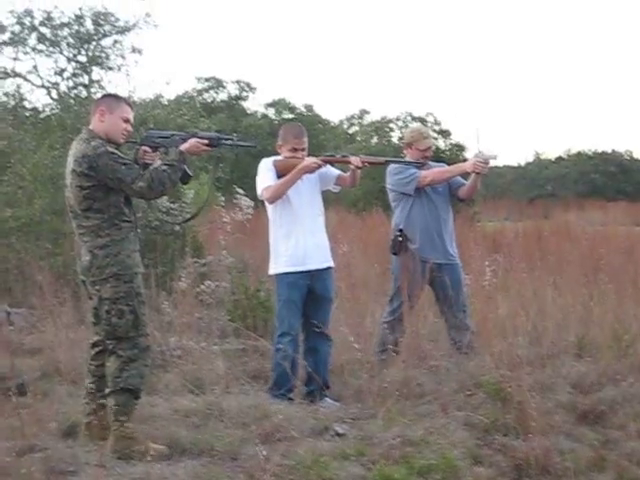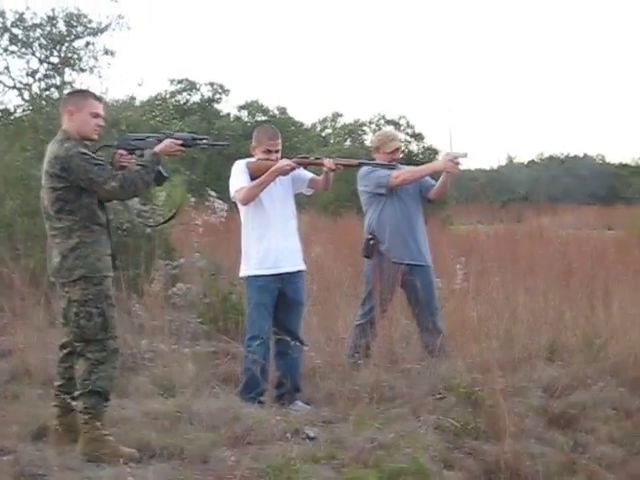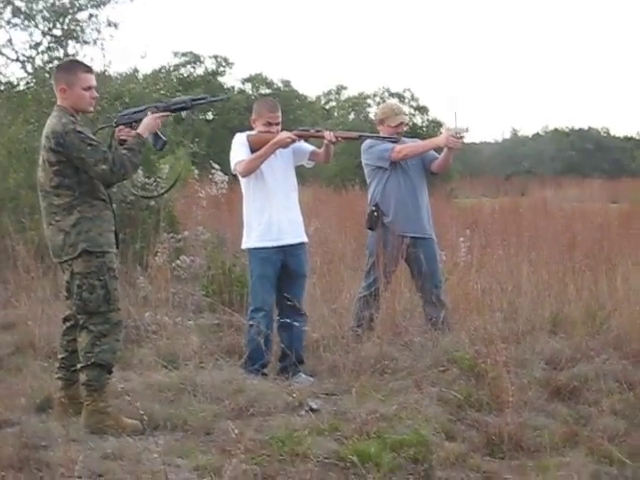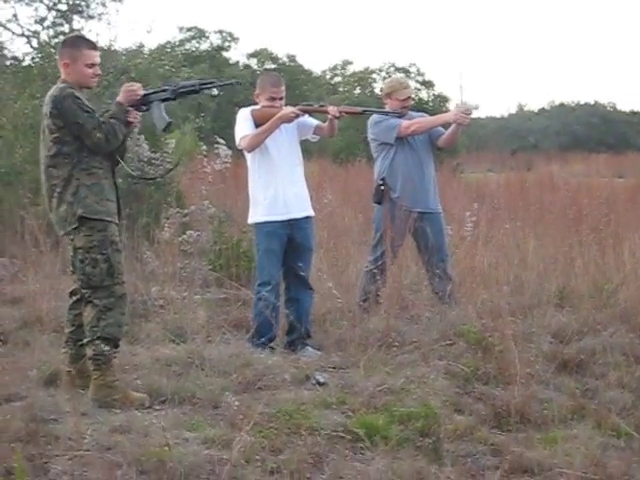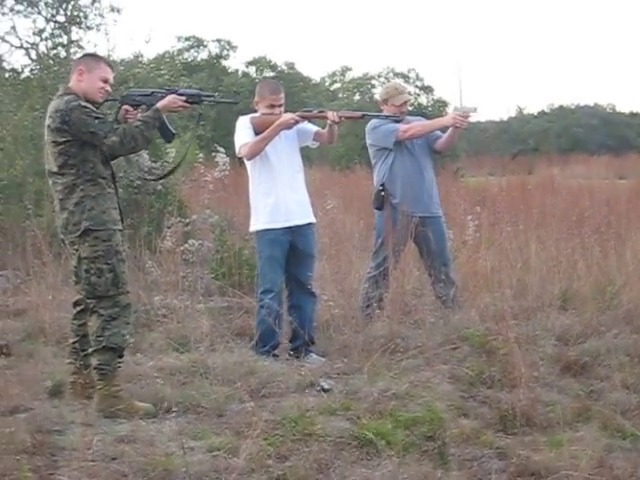
dt=1s
person 1, frame 1
left shoulder: (84, 149)
right shoulder: (96, 152)
left elbow: (126, 186)
right elbow: (148, 188)
left wrist: (140, 164)
right wrist: (181, 153)
left hip: (99, 260)
right hip: (114, 261)
left knee: (106, 340)
right knee: (131, 344)
left ankle: (96, 418)
right ankle: (122, 433)
person 1, frame 2
left shoulder: (62, 151)
right shoulder: (70, 154)
left elbow: (100, 191)
right elbow: (121, 188)
left wrist: (117, 167)
right wrist: (156, 155)
left hip: (72, 263)
right hip: (85, 264)
left knee: (76, 342)
right knee: (100, 346)
left ankle: (66, 422)
right ankle: (93, 436)
person 1, frame 3
left shoulder: (61, 127)
right shoulder: (66, 129)
left elbow: (98, 173)
right elbow: (112, 170)
left wrist: (120, 145)
right wrist: (141, 135)
left hip: (75, 238)
right hip: (87, 239)
left knee: (80, 317)
right knee: (103, 320)
left ankle: (68, 397)
right ankle: (95, 408)
person 1, frame 4
left shoulder: (68, 100)
right shoulder: (64, 97)
left elbow: (104, 153)
right elbow: (103, 139)
left wrist: (124, 125)
right wrist: (121, 105)
left hip: (83, 209)
right hip: (89, 210)
left knee: (87, 290)
right knee: (108, 292)
left ankle: (77, 368)
right ankle: (103, 382)
person 1, frame 5
left shoulder: (64, 108)
right shoulder: (73, 109)
left elbow: (103, 149)
right elbow: (119, 143)
left wrist: (124, 124)
right wrist: (157, 111)
left hip: (81, 220)
right hip: (93, 220)
left knee: (89, 300)
right knee: (112, 302)
left ankle: (81, 378)
right ankle: (107, 392)
person 2, frame 1
left shoulder: (315, 168)
right shoulder: (269, 166)
left elbow: (348, 183)
right elbow: (270, 196)
left wrist: (354, 169)
right wrist: (300, 170)
left hip: (321, 263)
right hip: (289, 266)
left knee: (319, 332)
right knee: (288, 333)
left ankle: (317, 391)
right ankle: (280, 395)
person 2, frame 2
left shoulder: (288, 170)
right shoulder: (242, 168)
left elbow: (321, 186)
right elbow: (243, 197)
left wrist: (327, 172)
right wrist: (273, 172)
left hip: (292, 266)
right hip: (260, 268)
left knee: (290, 335)
right knee: (258, 336)
left ankle: (287, 394)
right ankle: (250, 398)
person 2, frame 3
left shoulder: (289, 142)
right shoulder: (242, 140)
left elbow: (322, 158)
right elbow: (243, 169)
left wrist: (328, 144)
right wrist: (274, 143)
left hip: (294, 238)
right hip: (262, 240)
left knee: (293, 308)
right knee: (261, 309)
left ankle: (291, 366)
right ankle: (254, 370)
person 2, frame 4
left shoulder: (294, 116)
right shoulder: (247, 115)
left elbow: (326, 133)
right elbow: (247, 144)
left wrist: (332, 119)
right wrist: (278, 119)
left hip: (300, 212)
right hip: (268, 214)
left knee: (300, 280)
right knee: (268, 283)
left ankle: (298, 340)
right ankle: (261, 344)
person 2, frame 5
left shoulder: (293, 123)
right shoulder: (246, 123)
left elbow: (326, 139)
right elbow: (247, 153)
left wrist: (332, 125)
right wrist: (277, 126)
left hip: (302, 218)
right hip: (269, 222)
left knee: (304, 287)
right knee: (270, 290)
left ankle: (301, 347)
right ankle: (265, 351)
person 3, frame 1
left shoulder: (442, 169)
right shoulder: (396, 171)
left elbow: (464, 194)
right elbow: (426, 179)
left wrist: (476, 174)
right wrist: (464, 167)
left hip: (446, 253)
right hip: (411, 254)
left knee: (457, 310)
right knee: (398, 309)
right ankle: (384, 359)
person 3, frame 2
left shoulder: (413, 172)
right shoulder: (368, 174)
left elbow: (434, 194)
right elbow: (398, 179)
left wrist: (447, 174)
right wrist: (436, 165)
left hip: (417, 256)
right hip: (383, 256)
left knee: (429, 311)
right knee: (370, 312)
right ankle: (355, 361)
person 3, frame 3
left shoulder: (416, 144)
right shoulder: (371, 147)
left elbow: (437, 167)
right elbow: (400, 153)
left wrist: (449, 149)
right wrist: (438, 141)
left hip: (421, 228)
right hip: (387, 228)
left knee: (432, 284)
right knee: (374, 284)
left ankle: (442, 333)
right ankle: (359, 334)
person 3, frame 4
left shoulder: (422, 118)
right shoulder: (377, 122)
left elbow: (443, 142)
right elbow: (408, 129)
left wrist: (457, 124)
right wrist: (447, 117)
left hip: (427, 202)
right hip: (393, 202)
left knee: (438, 258)
right knee: (380, 258)
left ankle: (449, 307)
right ankle: (365, 308)
person 3, frame 5
left shoulder: (420, 122)
right shoulder: (376, 127)
left elbow: (441, 145)
right elbow: (406, 133)
left wrist: (454, 128)
right wrist: (444, 120)
left hip: (428, 206)
right hip: (394, 208)
left knee: (441, 263)
right knee: (381, 264)
right ankle: (369, 314)
